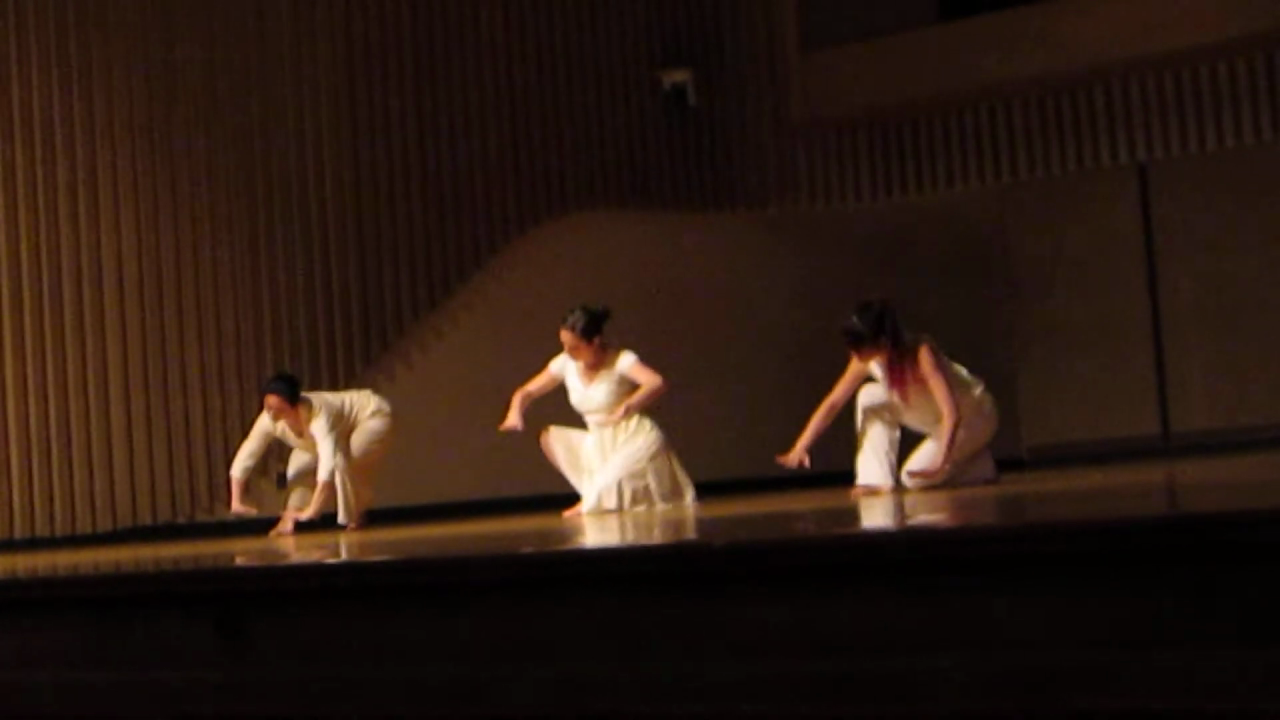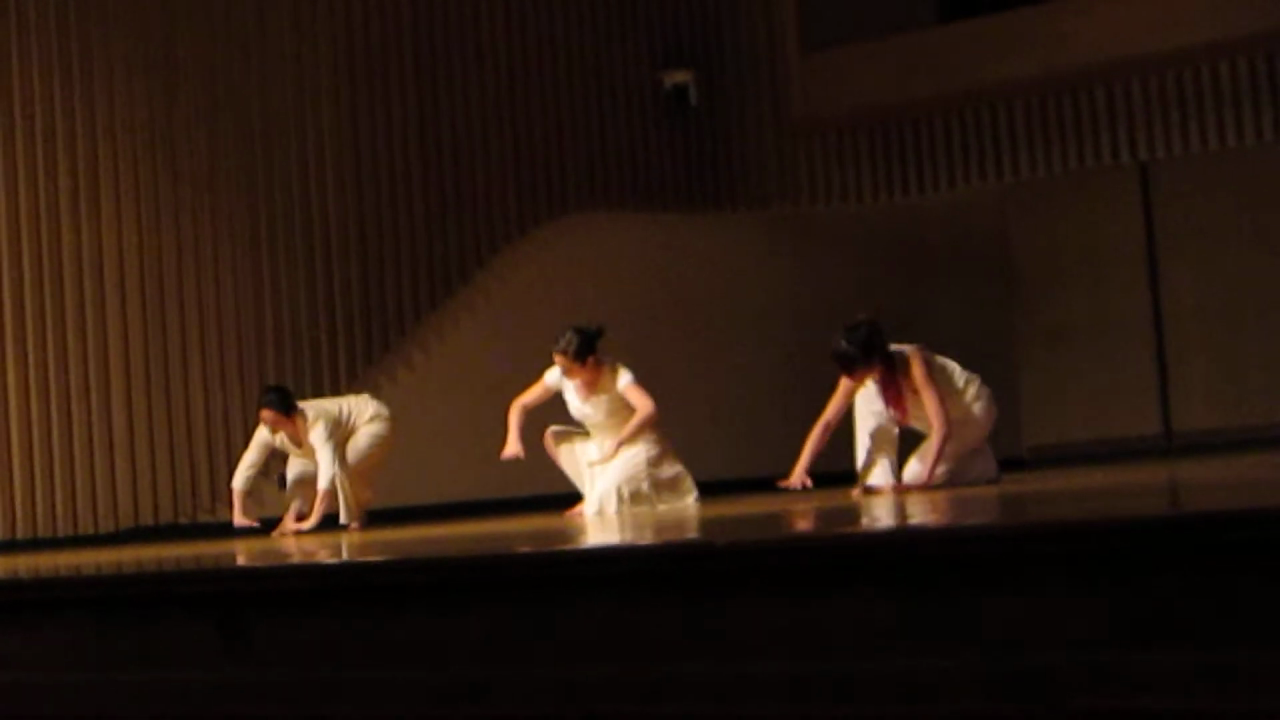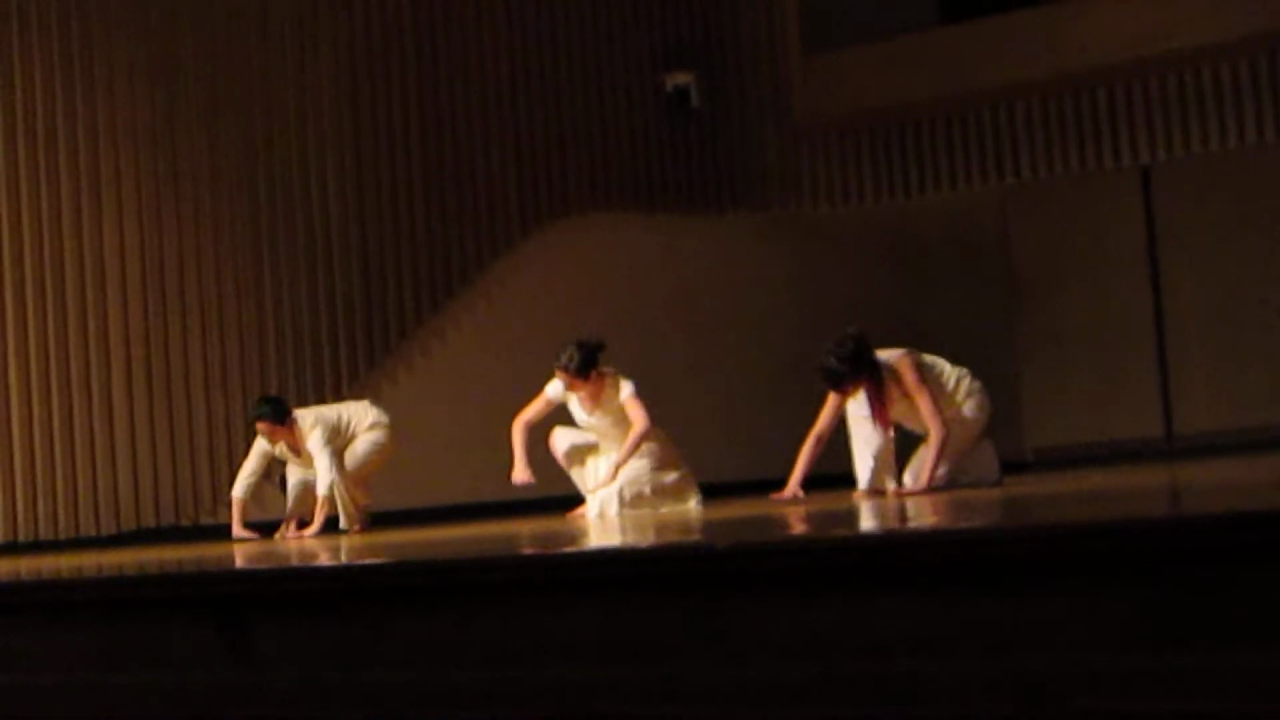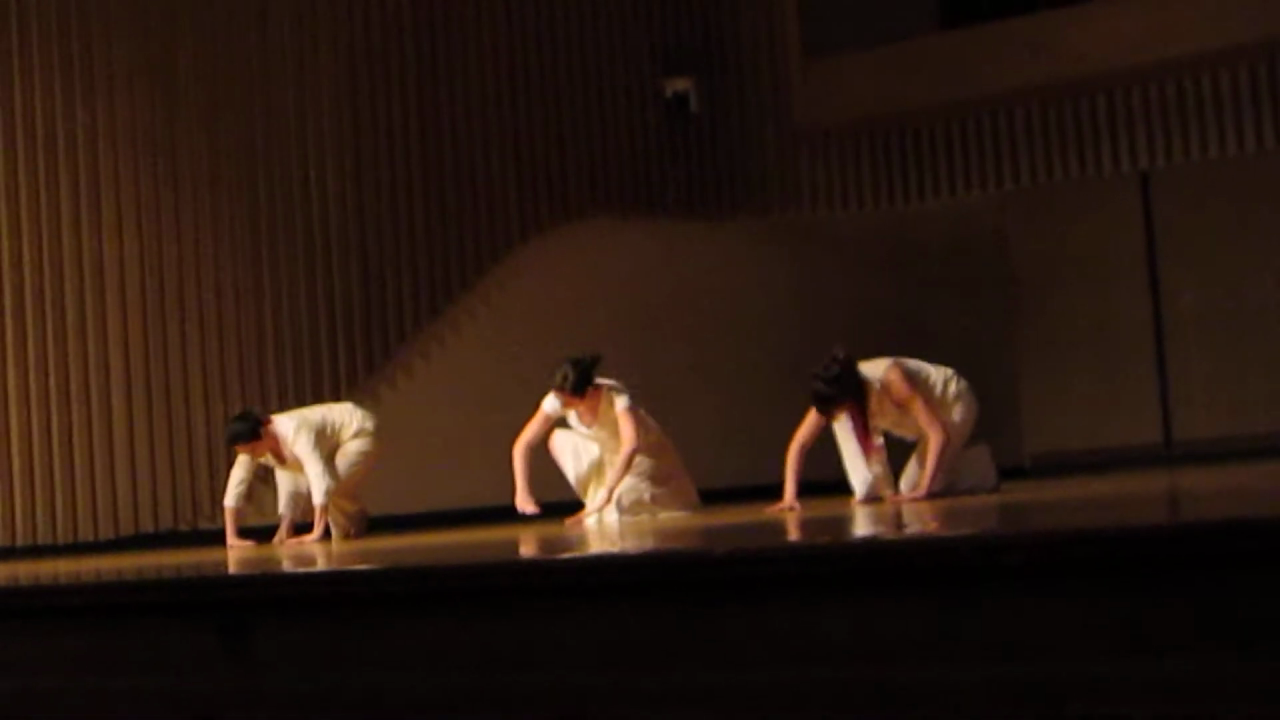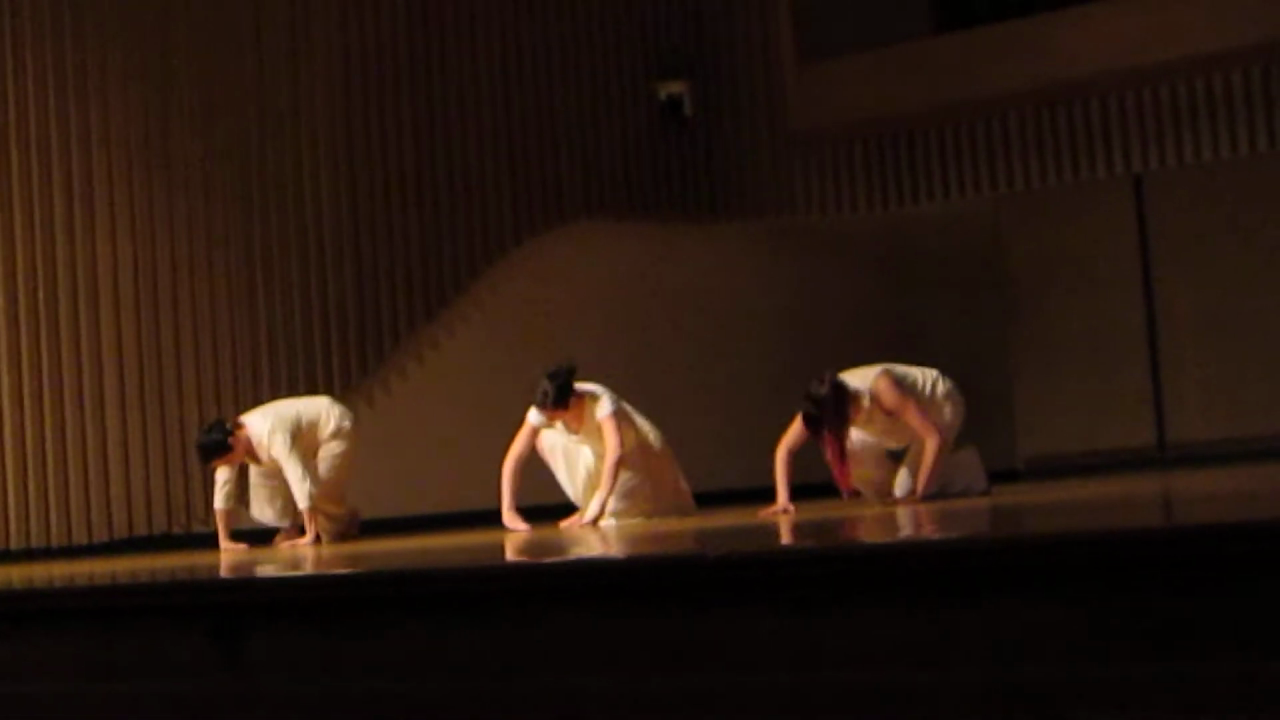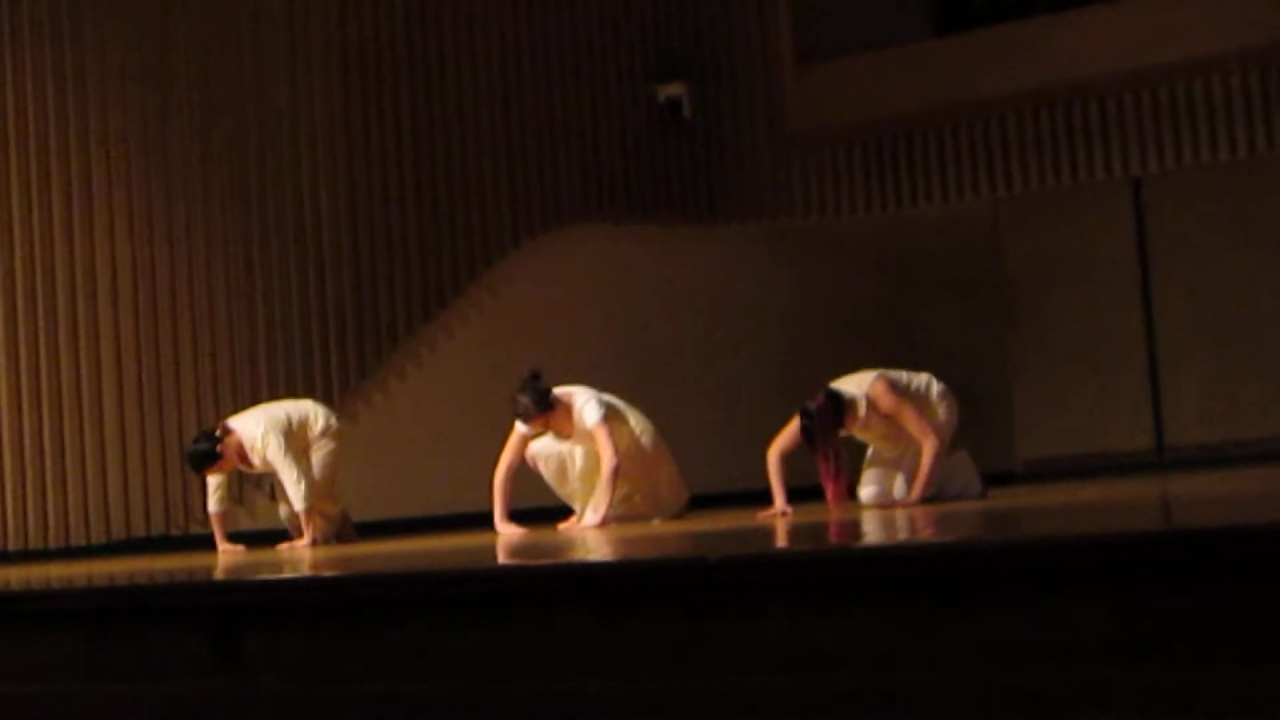
dt=0.4s
person 1, frame 1
left shoulder: (921, 355)
right shoulder: (865, 361)
left elbow: (951, 412)
right elbow: (833, 403)
left wrist: (939, 462)
right wrist: (800, 447)
left hip: (973, 413)
right hip: (931, 417)
left knee: (914, 479)
right knee: (869, 396)
left ankle: (978, 465)
right ankle: (877, 480)
person 1, frame 2
left shoulder: (912, 364)
right shoulder: (857, 373)
left elbow: (942, 425)
right elbow: (827, 422)
left wrist: (926, 475)
right wrist: (800, 470)
left hip: (973, 409)
right hip: (932, 414)
left knee: (914, 479)
right knee: (866, 398)
left ankle: (980, 464)
right ankle: (879, 481)
person 1, frame 3
left shoulder: (902, 368)
right shoulder: (848, 380)
left elbow: (939, 429)
right elbow: (819, 433)
left wrist: (923, 482)
right wrist: (793, 484)
left hip: (966, 403)
right hip: (933, 406)
left knee: (913, 481)
right knee: (858, 406)
left ankle: (981, 462)
right ankle: (879, 484)
person 1, frame 4
left shoulder: (891, 380)
right shoulder: (837, 395)
left elbow: (939, 435)
right elbow: (798, 444)
left wrist: (923, 489)
right wrist: (789, 496)
left hip: (954, 402)
right hip: (909, 418)
left knee: (910, 488)
right knee: (845, 421)
left ankle: (978, 467)
right ankle: (876, 489)
person 1, frame 5
left shoulder: (881, 390)
right shoulder: (826, 404)
left elbow: (934, 438)
right elbow: (784, 449)
left wrist: (918, 492)
right wrist: (783, 499)
left hip: (942, 402)
right hip: (900, 416)
left knee: (906, 492)
left ankle: (966, 470)
right ankle: (884, 486)
person 1, frame 6
left shoulder: (878, 394)
right shoulder: (822, 410)
left elbow: (932, 441)
right elbow: (775, 452)
left wrist: (916, 494)
right wrist: (780, 502)
left hip: (934, 406)
right hip: (895, 428)
left knee: (904, 494)
right knee: (872, 496)
left ankle: (959, 471)
person 2, frame 1
left shoulder: (621, 360)
right shoulder: (565, 364)
left elbow: (657, 383)
right elbow: (526, 391)
left wrist: (626, 408)
right wrist: (515, 412)
left hip: (636, 440)
right hip: (599, 444)
left knee: (605, 495)
right knee: (550, 437)
right ankle: (591, 495)
person 2, frame 2
left shoulder: (617, 375)
right shoulder: (559, 375)
left elbow: (649, 409)
right elbow: (520, 404)
left wrist: (616, 444)
right wrist: (513, 439)
left hip: (637, 446)
right hip: (600, 447)
left knee: (606, 499)
right knee: (552, 436)
right ankle: (593, 495)
person 2, frame 3
left shoulder: (620, 386)
right shoulder: (560, 387)
left elbow: (643, 425)
right elbow: (521, 422)
left wrist: (615, 467)
right wrist: (520, 464)
left hip: (642, 450)
right hip: (606, 450)
left knee: (609, 501)
right knee: (558, 437)
right ankle: (595, 497)
person 2, frame 4
left shoulder: (615, 397)
right shoulder: (557, 400)
left elbow: (631, 444)
right elbow: (522, 444)
left wrist: (607, 491)
right wrist: (522, 492)
left hip: (644, 456)
right hip: (607, 453)
left knee: (611, 509)
right knee: (557, 439)
right ankle: (592, 505)
person 2, frame 5
left shoulder: (600, 402)
right shoulder: (542, 410)
left elbow: (615, 453)
right elbow: (513, 459)
left wrist: (599, 505)
right wrist: (508, 511)
left hip: (638, 454)
right hip: (597, 451)
left knee: (606, 515)
right knee: (544, 439)
right ankle: (587, 509)
person 2, frame 6
left shoulder: (586, 405)
right shoulder: (531, 417)
left elbow: (611, 461)
right elbow: (504, 468)
left wrist: (600, 515)
right wrist: (501, 520)
left hip: (632, 443)
right hip: (588, 445)
right knee: (534, 452)
right ankle: (585, 509)
person 3, frame 1
left shoulder: (317, 414)
right shoulder: (268, 420)
left elbow: (328, 463)
right elbow: (245, 456)
left wrist: (311, 510)
right wrist: (236, 501)
left hip: (372, 417)
right hip: (342, 425)
left knee: (342, 462)
left ankle: (355, 518)
right ankle: (289, 519)
person 3, frame 2
left shoulder: (315, 423)
right shoulder: (267, 431)
left elbow: (328, 470)
right elbow: (245, 468)
left wrist: (313, 520)
right wrist: (238, 514)
left hip: (372, 421)
right hip: (342, 429)
left knee: (342, 466)
left ankle: (357, 519)
right ankle: (291, 519)
person 3, frame 3
left shoulder: (312, 428)
right shoulder: (266, 440)
left elbow: (326, 475)
right elbow: (245, 477)
left wrist: (315, 526)
right wrist: (237, 526)
left hip: (372, 428)
right hip: (341, 438)
left knee: (340, 474)
left ankle: (359, 522)
right ankle: (291, 522)
person 3, frame 4
left shoulder: (295, 433)
right shoulder: (251, 445)
left elbow: (320, 479)
right elbow: (235, 485)
left wrist: (317, 533)
right wrist: (231, 536)
left hip: (358, 432)
right hip: (329, 439)
left knee: (331, 487)
left ankle: (355, 526)
right ankle: (285, 527)
person 3, frame 5
left shoulder: (271, 434)
right shoulder: (230, 443)
left elbow: (300, 480)
right elbow: (222, 487)
left wrist: (310, 536)
right wrist: (224, 540)
left hip: (333, 426)
right hip: (306, 432)
left knee: (317, 492)
right knee: (263, 473)
left ankle: (347, 524)
right ankle: (288, 528)
person 3, frame 6
left shoulder: (263, 437)
right shoulder: (219, 442)
left elbow: (296, 482)
right elbow: (215, 493)
left wrist: (308, 538)
right wrist: (221, 542)
left hip: (318, 427)
right hip: (294, 436)
left knee: (315, 493)
right knee: (287, 507)
left ankle: (343, 532)
